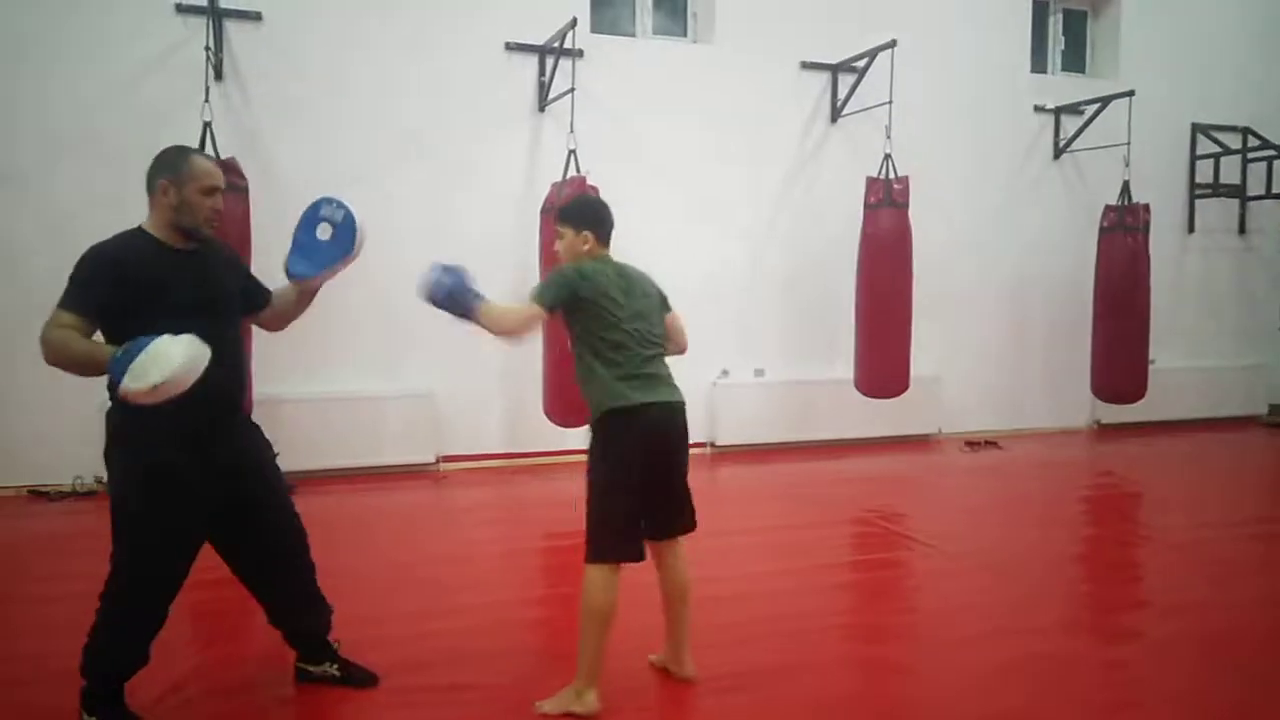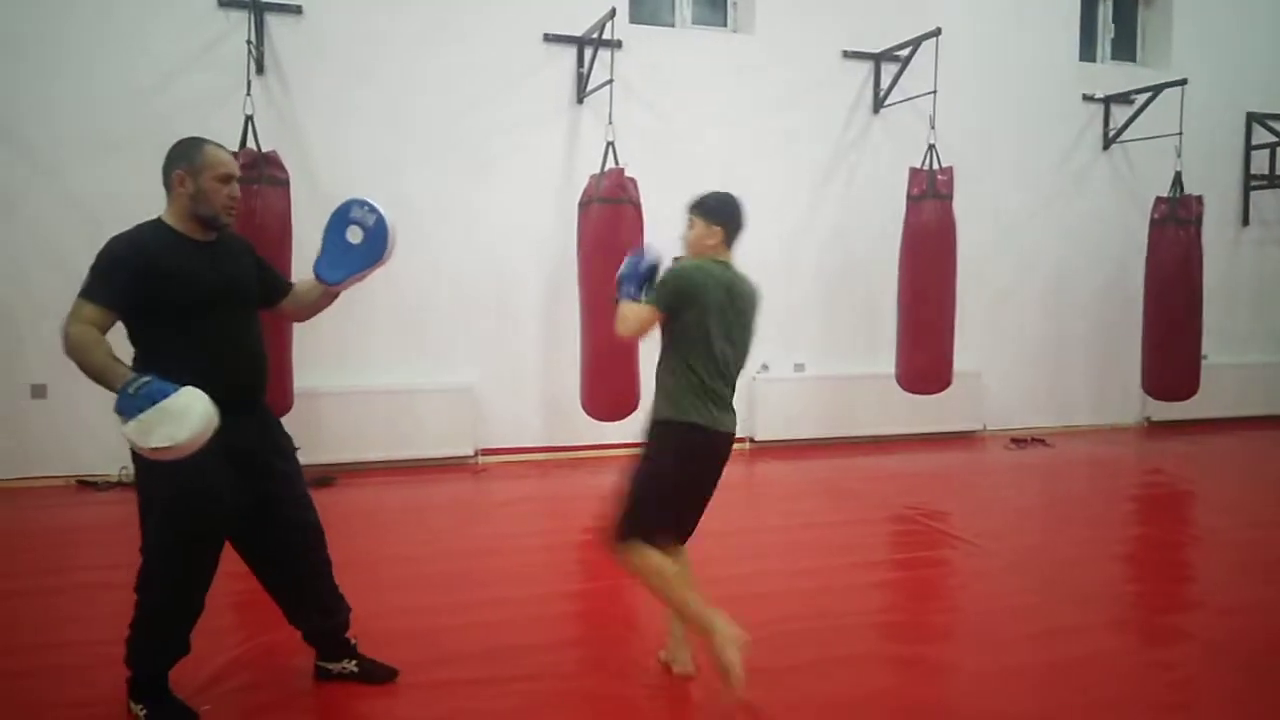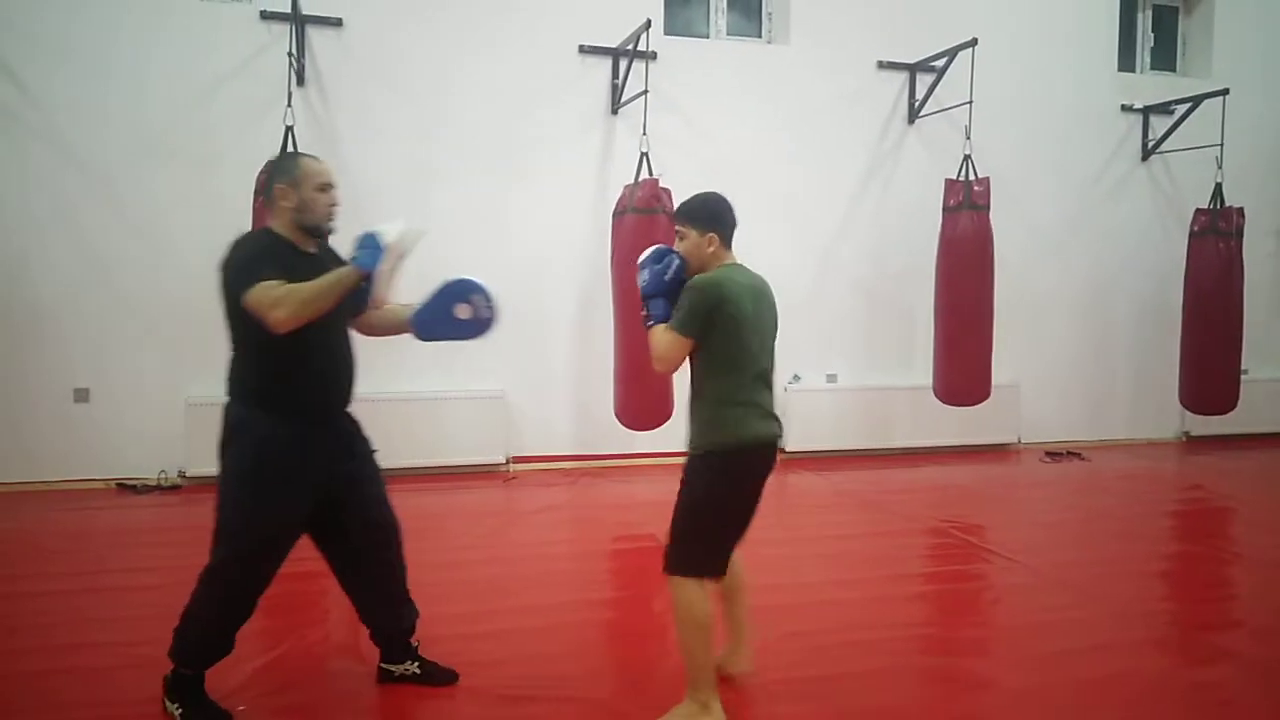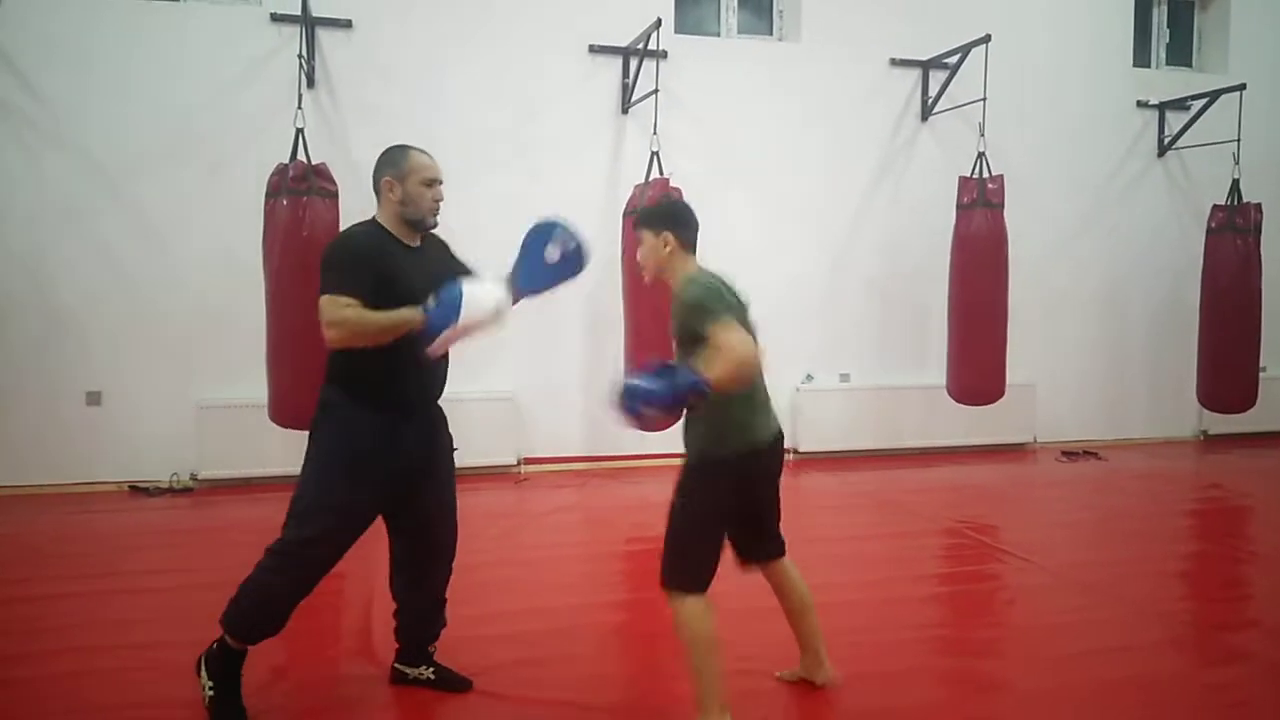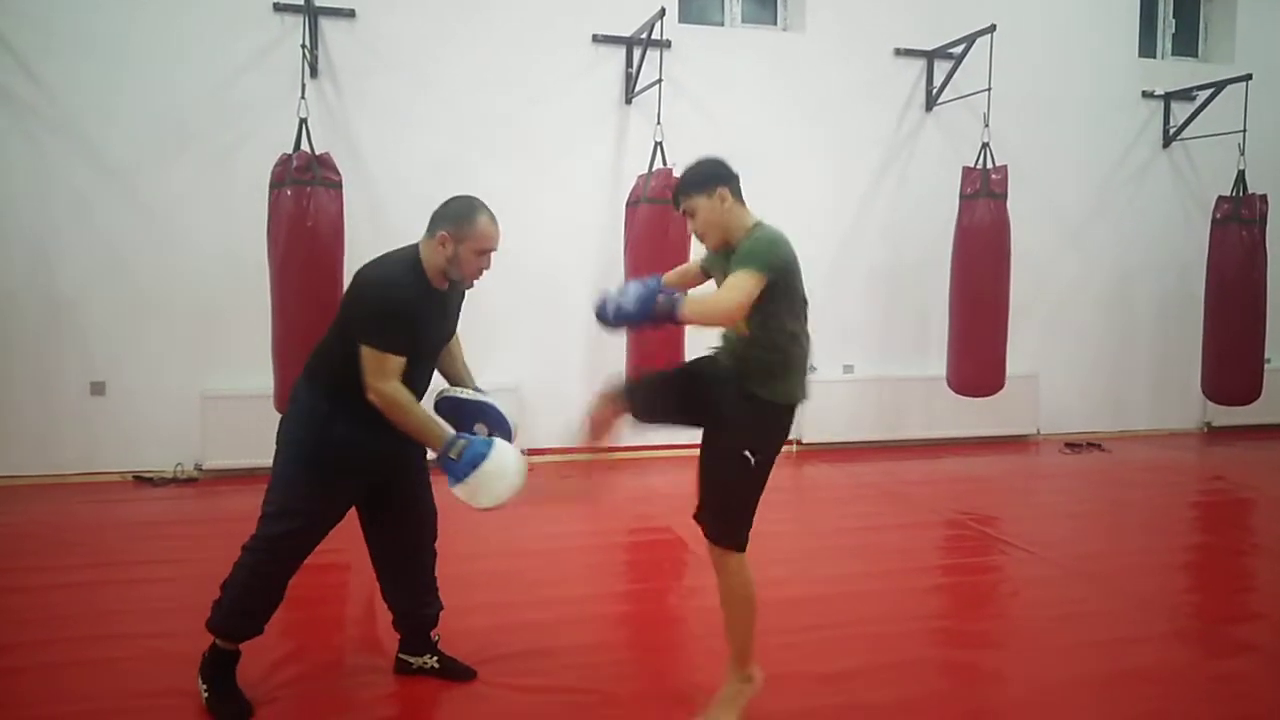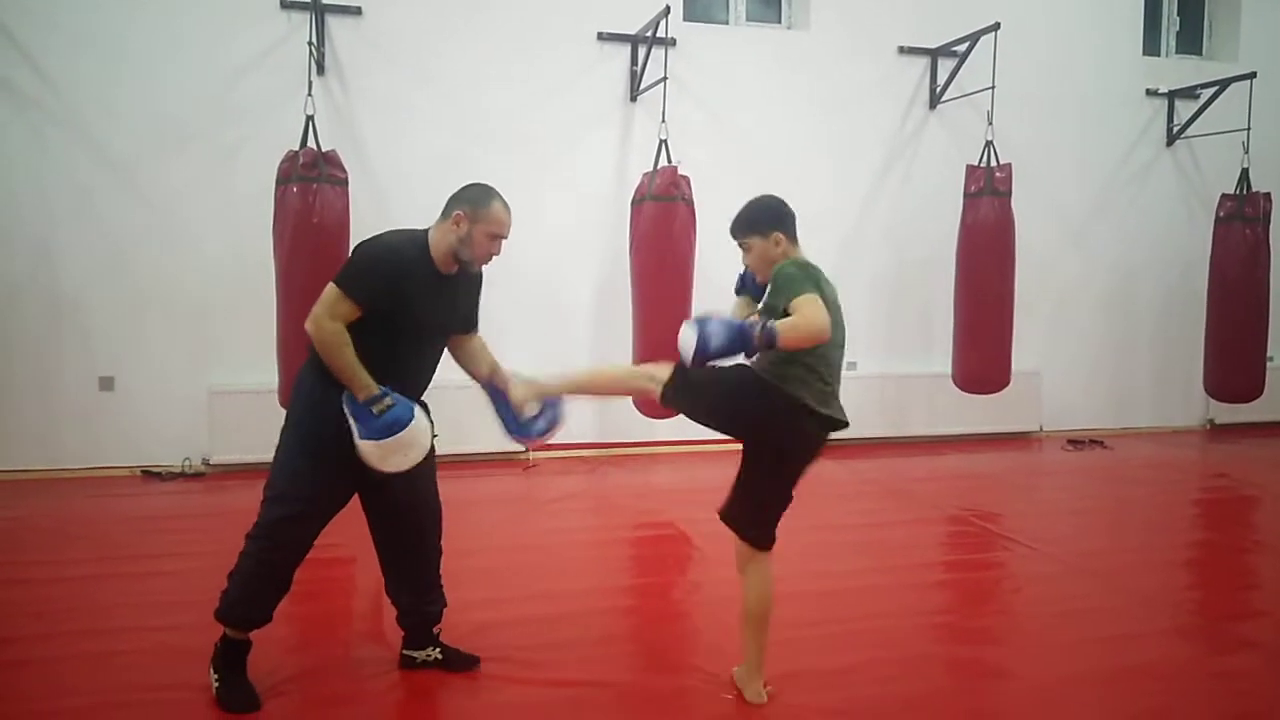
dt=0.7s
person 1, frame 1
left shoulder: (217, 258)
right shoulder: (113, 259)
left elbow: (273, 315)
right elbow: (56, 340)
left wrist: (314, 276)
right wrist: (116, 357)
left hip: (230, 434)
right hip: (156, 446)
left knee: (281, 543)
right knee: (145, 573)
left ankle: (315, 654)
person 1, frame 2
left shoulder: (236, 249)
right shoulder: (134, 252)
left elbow: (294, 304)
right elbow: (79, 331)
right wrist: (126, 382)
left hip: (253, 429)
left knee: (299, 539)
right knee: (178, 564)
left ankle: (335, 651)
person 1, frame 3
left shoulder: (324, 255)
right shoulder: (253, 253)
left elbow: (369, 317)
right elbow: (281, 314)
right wrist: (360, 269)
left hip: (332, 431)
right hip: (268, 438)
left knee: (375, 540)
right knee: (241, 562)
left ankle: (397, 654)
person 1, frame 4
left shoulder: (434, 249)
right shoulder: (355, 248)
right elbow: (337, 328)
right wrist: (421, 314)
left hip: (422, 424)
right hip: (357, 427)
left knee: (432, 542)
right knee: (310, 543)
left ankle: (414, 656)
right ankle: (223, 659)
person 1, frame 5
left shoulder: (451, 284)
right shoulder: (386, 284)
right elbow: (382, 386)
left wrist: (470, 394)
right wrist: (446, 442)
left hip: (390, 429)
right hip: (326, 425)
left knee: (412, 532)
right knee: (282, 541)
left ankle: (417, 646)
right ankle: (219, 661)
person 1, frame 6
left shoulder: (467, 278)
right shoulder: (386, 256)
left elbow: (465, 340)
right elbow: (322, 323)
left wrist: (507, 386)
right wrist: (366, 394)
right hip: (331, 409)
left knee: (418, 525)
right knee: (284, 529)
left ankle: (420, 640)
right ankle: (230, 651)
person 2, frame 1
left shoulder: (574, 278)
right shoulder: (642, 282)
left elbow: (513, 323)
right elbow: (678, 341)
left wrist: (460, 296)
left hip: (622, 421)
right hip: (667, 412)
left knee: (603, 560)
right knee: (668, 543)
right ankle: (679, 655)
person 2, frame 2
left shoulder: (685, 274)
right shoulder: (747, 291)
left elbow: (628, 329)
left wrist: (631, 286)
left hip: (679, 428)
right hip: (718, 431)
left knee: (632, 544)
right knee: (665, 538)
left ankle: (717, 631)
right ankle: (680, 648)
person 2, frame 3
left shoulder: (705, 286)
right shoulder: (757, 287)
left elbow: (664, 360)
left wrist: (656, 302)
left hip: (721, 445)
right hip: (759, 438)
left knee: (687, 573)
right knee: (718, 548)
right ankle: (735, 650)
person 2, frame 4
left shoulder: (697, 294)
right shoulder: (705, 286)
left elbow: (742, 356)
left wrist: (672, 384)
right wrist: (672, 383)
left hip: (721, 455)
right hip: (758, 442)
left knee: (682, 587)
right knee: (771, 557)
right ankle: (815, 662)
person 2, frame 5
left shoulder: (764, 244)
right shoulder: (730, 246)
left elbow: (731, 308)
right elbow: (680, 276)
left wrist: (655, 306)
right wrist: (640, 296)
left hip: (762, 398)
right hip: (727, 381)
left knee: (723, 544)
right knee: (610, 402)
person 2, frame 6
left shoulder: (794, 273)
right shoulder: (813, 282)
left elbow: (817, 328)
left wrist: (750, 332)
right wrist: (748, 295)
left hip: (774, 400)
right hip: (807, 426)
left knee: (653, 376)
right knee: (754, 549)
left ankle: (536, 389)
right ankle: (752, 676)
